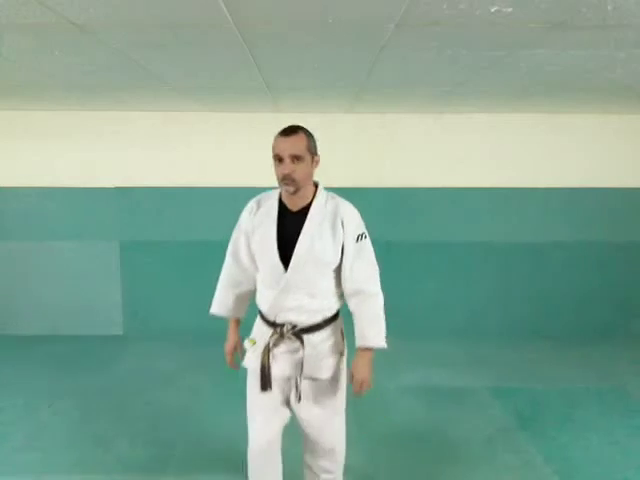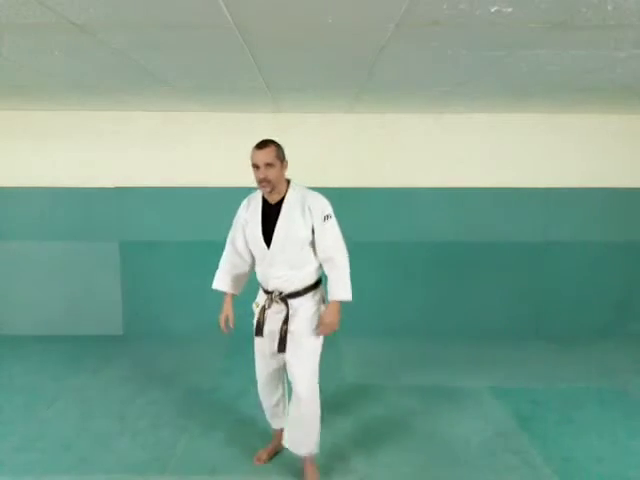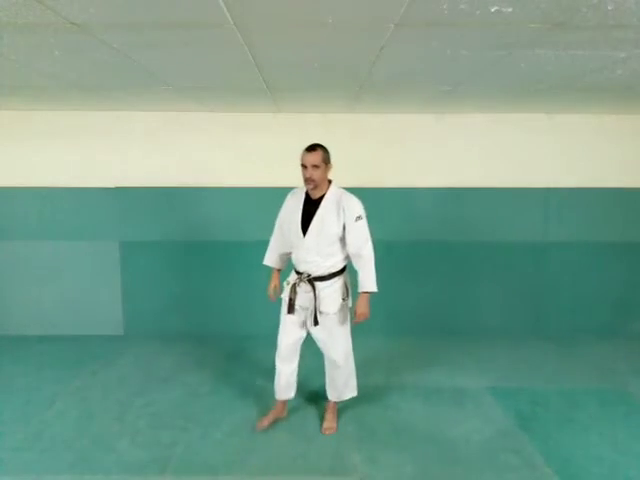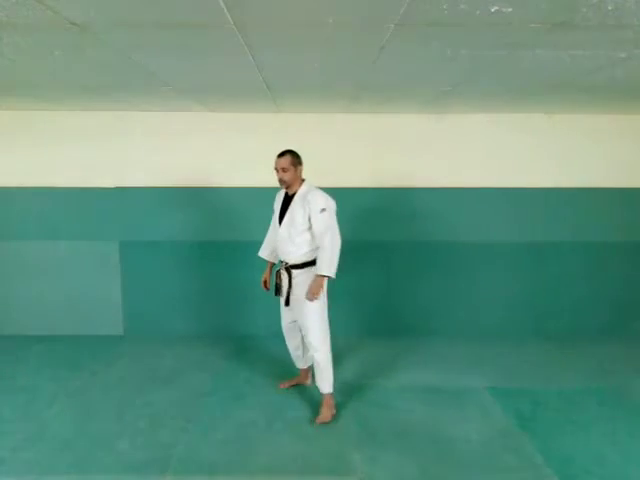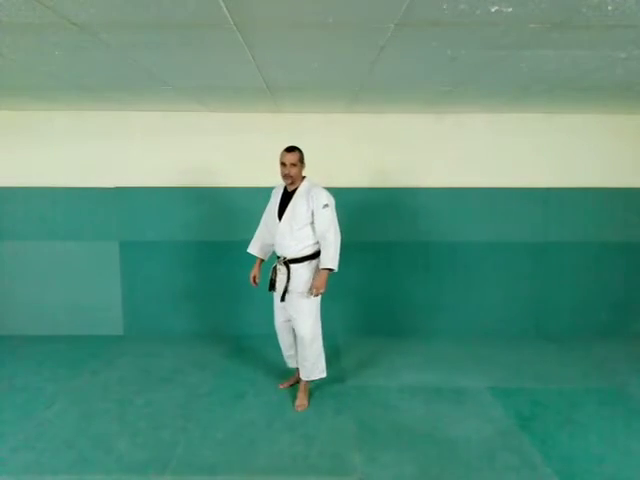
dt=0.7s
person 1, frame 1
left shoulder: (342, 215)
right shoulder: (257, 211)
left elbow: (364, 286)
right elbow: (239, 271)
left wrist: (364, 353)
right wrist: (233, 328)
left hip: (321, 343)
right hip: (268, 340)
left knee: (326, 436)
right knee: (262, 436)
person 1, frame 2
left shoulder: (312, 203)
right shoulder: (249, 206)
left elbow: (334, 256)
right elbow: (236, 254)
left wrist: (334, 306)
right wrist: (228, 301)
left hip: (305, 305)
right hip: (268, 304)
left knee: (303, 384)
right knee: (267, 377)
right ankle: (279, 435)
person 1, frame 3
left shoulder: (347, 204)
right shoulder: (294, 198)
left elbow: (362, 251)
right elbow: (282, 237)
left wrist: (363, 296)
right wrist: (275, 274)
left hip: (330, 288)
right hip: (297, 285)
left knee: (336, 350)
right knee: (286, 345)
left ankle: (332, 407)
right ankle: (280, 406)
person 1, frame 4
left shoulder: (317, 200)
right shoulder: (281, 197)
left elbow: (329, 241)
left wrist: (320, 279)
right wrist: (269, 267)
left hip: (308, 275)
right hip: (286, 274)
left knee: (315, 334)
right knee: (291, 327)
left ankle: (328, 400)
right ankle: (304, 374)
person 1, frame 5
left shoulder: (317, 195)
right shoulder: (277, 193)
left elbow: (330, 237)
right elbow: (267, 230)
left wrist: (323, 273)
right wrist: (258, 263)
left hip: (306, 271)
right hip: (282, 270)
left knee: (306, 329)
right knee: (283, 324)
left ankle: (305, 384)
right ankle: (299, 370)
